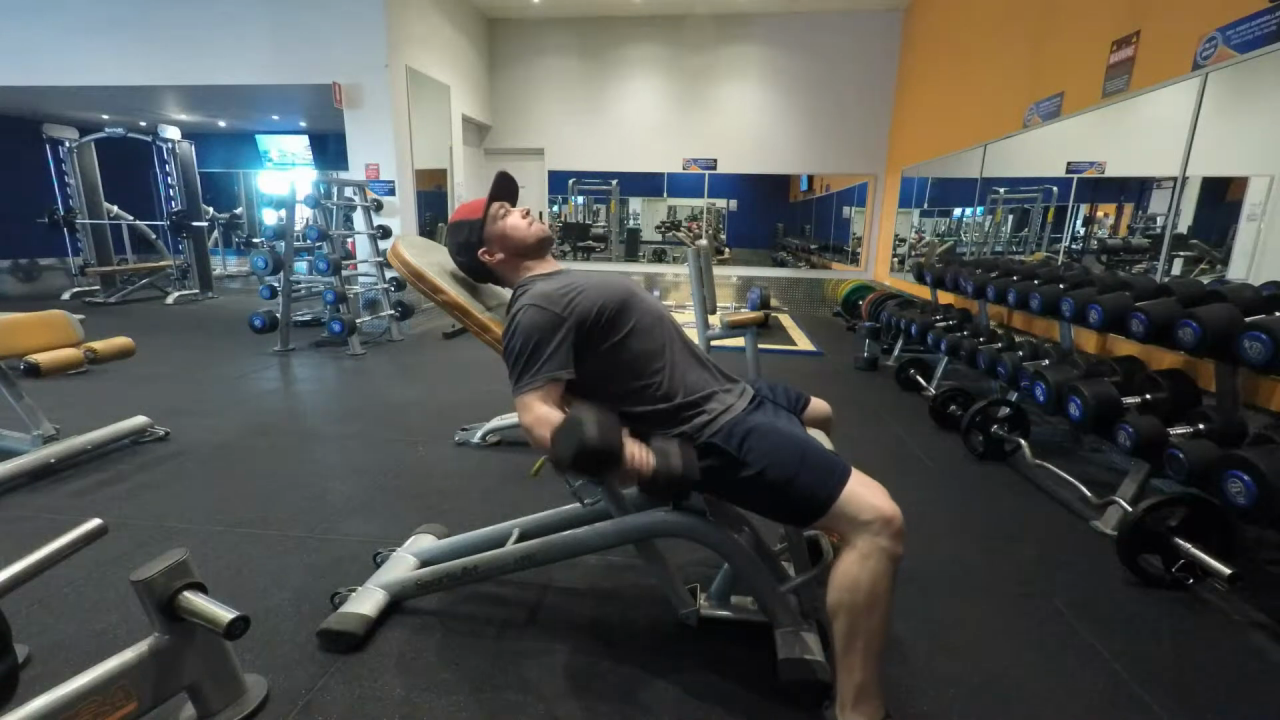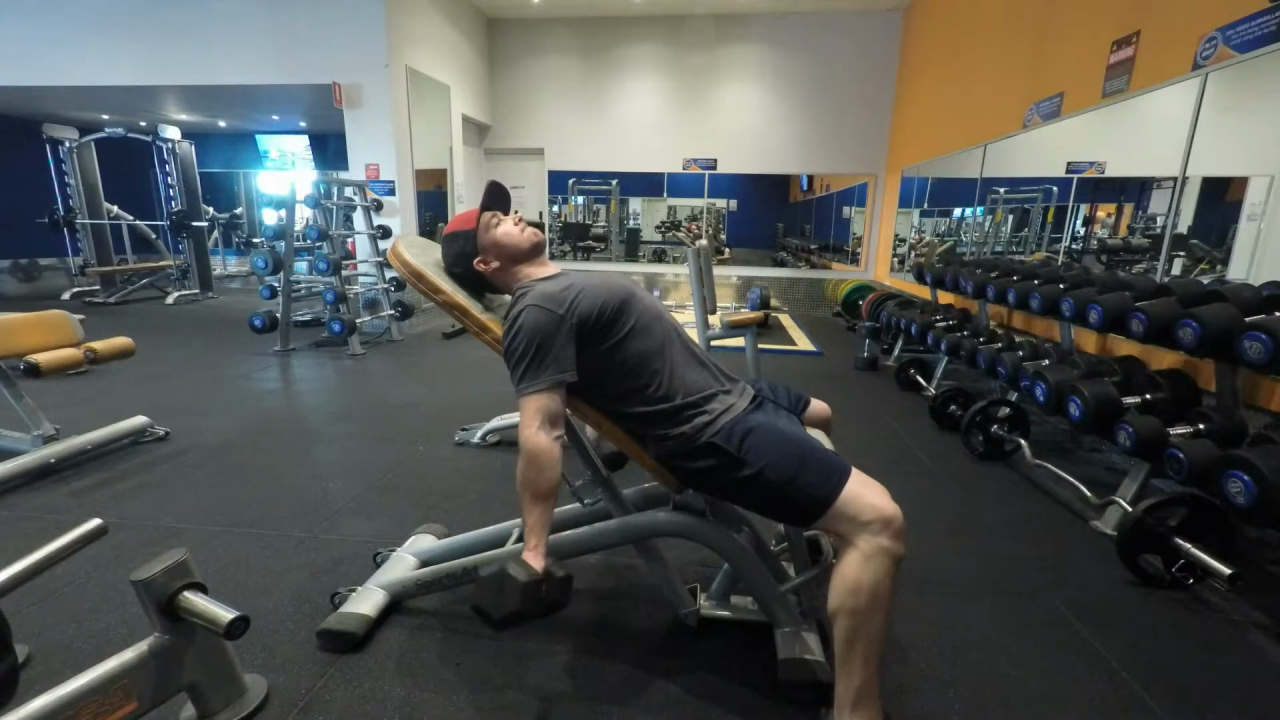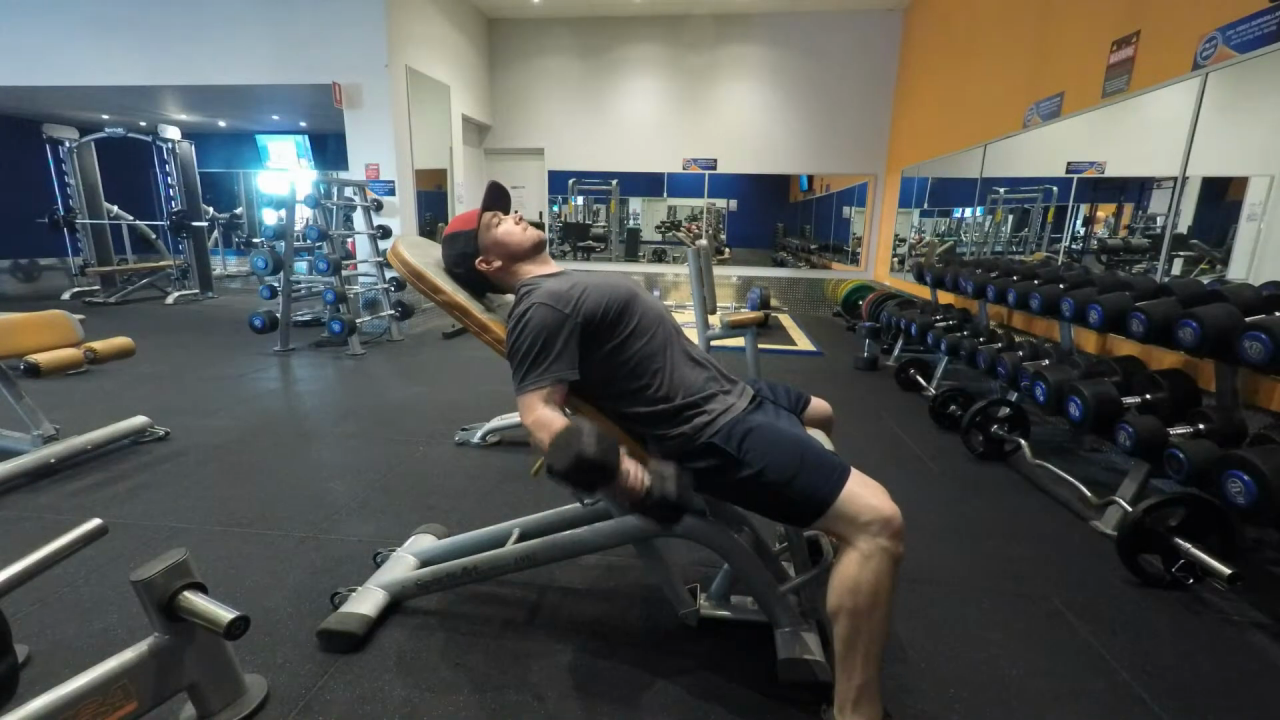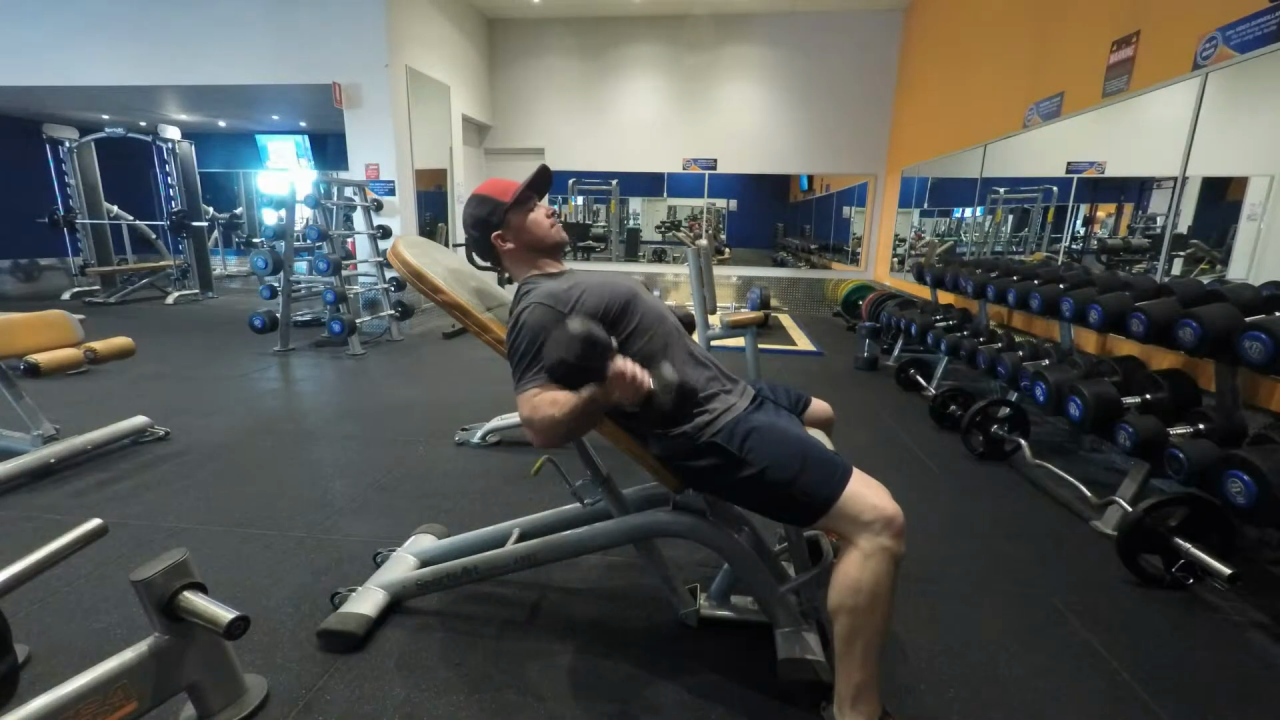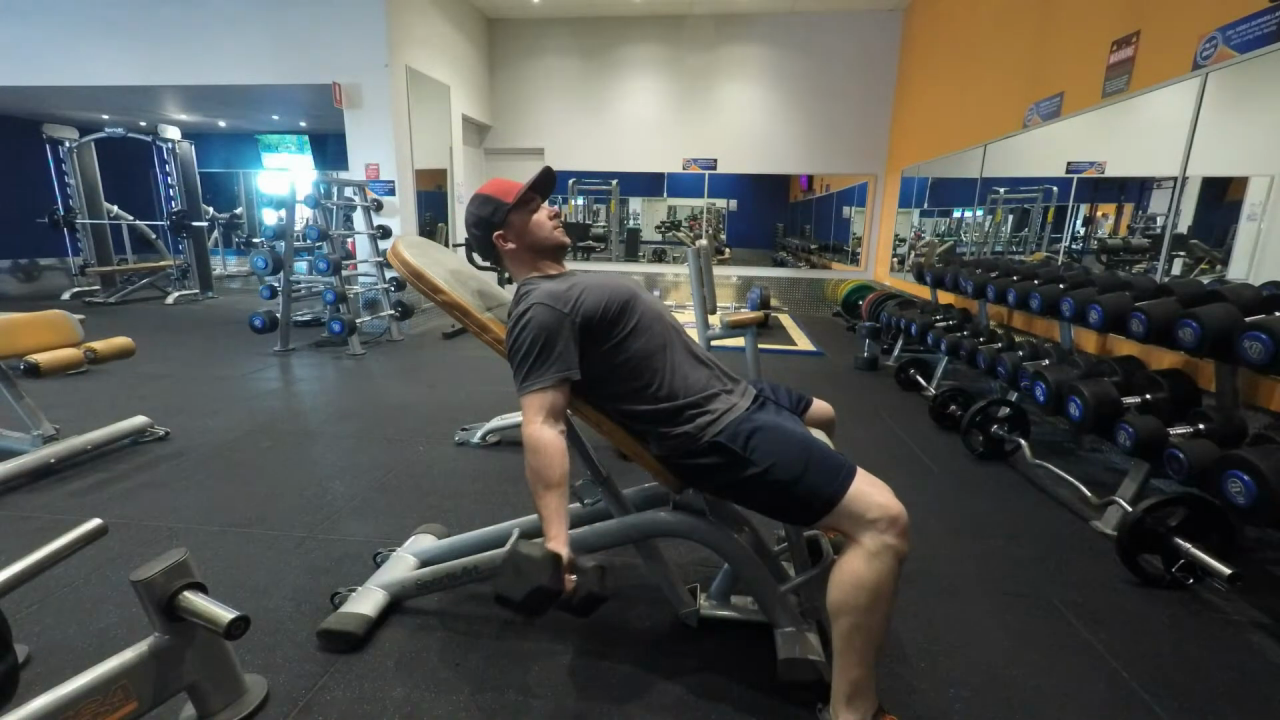
dt=1s
person 1, frame 1
left shoulder: (560, 283)
right shoulder: (537, 309)
right elbow: (537, 415)
left hip: (731, 395)
right hip: (712, 431)
left knee: (819, 415)
right knee: (876, 520)
person 1, frame 2
left shoulder: (559, 285)
right shoulder: (538, 311)
right elbow: (540, 429)
right wrist: (534, 550)
left hip: (732, 395)
right hip: (713, 433)
left knee: (819, 416)
right knee: (877, 521)
person 1, frame 3
left shoulder: (561, 284)
right shoulder: (542, 308)
right elbow: (541, 412)
left hip: (730, 394)
right hip: (712, 431)
left knee: (820, 415)
right knee: (876, 522)
person 1, frame 4
left shoulder: (564, 281)
right shoulder: (541, 307)
right elbow: (540, 421)
left wrist: (664, 323)
right wrist: (602, 391)
left hip: (731, 395)
right hip: (713, 431)
left knee: (821, 417)
right knee: (877, 520)
left ankle: (804, 530)
person 1, frame 5
left shoulder: (563, 283)
right shoulder: (542, 309)
right elbow: (543, 426)
right wrist: (557, 540)
left hip: (731, 396)
right hip: (714, 432)
left knee: (821, 418)
right knee: (881, 519)
